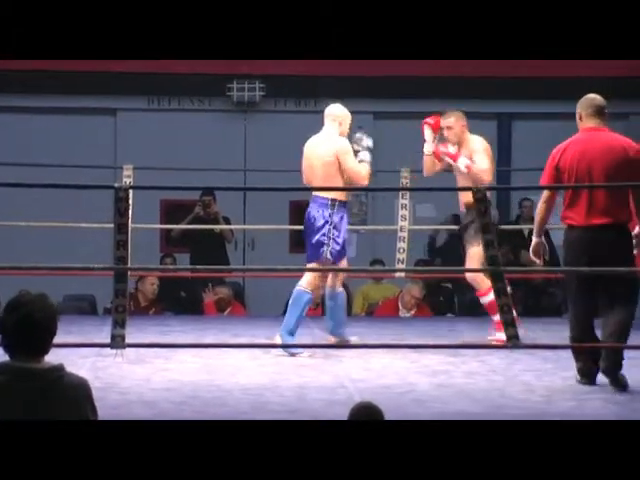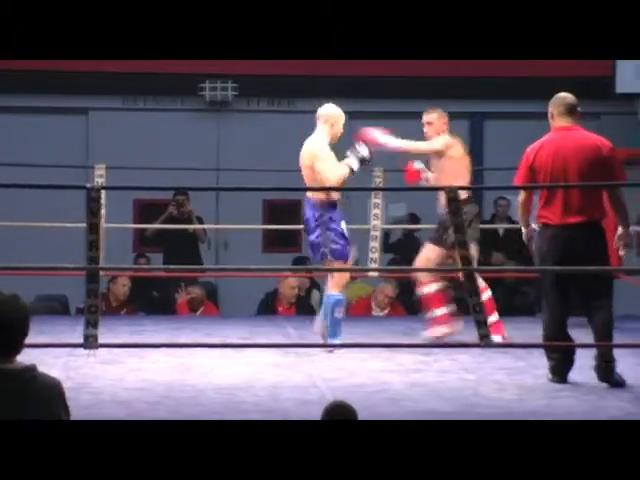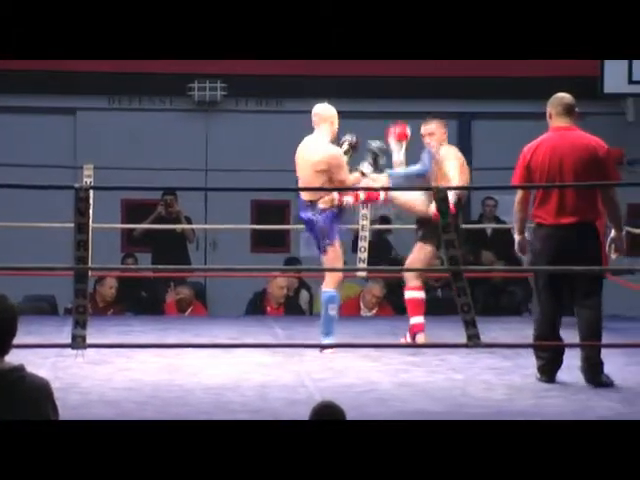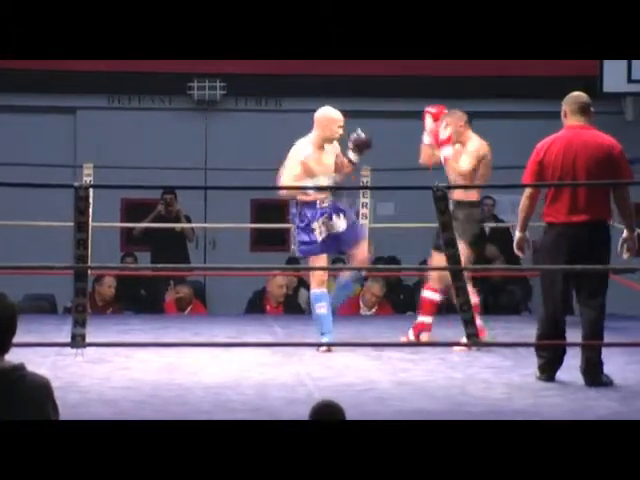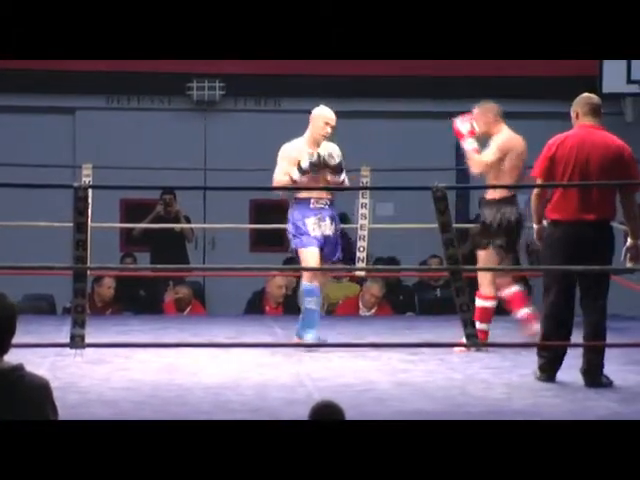
dt=0.3s
person 1, frame 1
left shoulder: (563, 151)
left elbow: (547, 199)
left wrist: (537, 235)
left hip: (578, 235)
right hip: (615, 234)
left knee: (580, 306)
left ankle: (586, 369)
right ankle: (612, 365)
person 1, frame 2
left shoulder: (536, 150)
right shoulder: (600, 146)
left elbow: (524, 198)
right elbow: (615, 194)
left wrist: (526, 227)
right wrist: (624, 227)
left hip: (552, 235)
right hip: (589, 232)
left knee: (555, 305)
right knee: (599, 302)
left ankle: (558, 368)
right ankle: (605, 366)
person 1, frame 3
left shoulder: (533, 149)
right shoulder: (596, 147)
left elbow: (521, 198)
right elbow: (608, 195)
left wrist: (520, 233)
right wrist: (618, 231)
left hip: (546, 234)
right hip: (584, 233)
left knee: (548, 305)
right knee: (588, 303)
left ankle: (546, 368)
right ankle: (592, 369)
person 1, frame 4
left shoulder: (546, 146)
right shoulder: (609, 146)
left elbow: (530, 194)
right elbow: (621, 195)
left wrist: (520, 231)
right wrist: (630, 231)
left hip: (557, 233)
right hip: (594, 232)
left knee: (553, 303)
right knee: (593, 303)
left ankle: (547, 366)
right ankle: (592, 370)
person 1, frame 5
left shoulder: (557, 144)
left elbow: (538, 191)
left wrist: (538, 224)
left hip: (560, 230)
right hip: (598, 232)
left knee: (555, 301)
right knee: (594, 304)
left ankle: (547, 366)
right ankle: (593, 372)
person 2, frame 1
left shoulder: (310, 144)
right shoulder: (339, 144)
right elbow: (361, 179)
right wrist: (364, 153)
left hip: (318, 208)
right hip: (331, 212)
left knee: (338, 269)
right knee: (314, 275)
left ankle: (337, 331)
right ankle: (286, 334)
person 2, frame 2
left shoulder: (314, 144)
right shoulder: (318, 147)
right elbow: (331, 181)
left wrist: (348, 161)
right wrist: (354, 161)
left hip: (323, 211)
right hip: (324, 213)
left knee: (346, 260)
right knee: (340, 276)
left ankle: (326, 320)
right ankle: (331, 337)
person 2, frame 3
left shoulder: (309, 143)
right shoulder: (327, 152)
right elbow: (349, 183)
left wrist: (344, 150)
right wrist: (367, 166)
left hip: (320, 204)
right hip: (320, 212)
right knee: (333, 276)
right ankle: (327, 337)
person 2, frame 4
left shoulder: (333, 145)
right shoulder: (300, 152)
left elbow: (342, 172)
right elbow: (284, 189)
left wrist: (355, 152)
right wrist: (316, 186)
left hip: (331, 208)
right hip: (309, 214)
left knee: (362, 257)
right knee: (319, 277)
left ankle: (331, 305)
right ankle: (326, 336)
person 2, frame 5
left shoulder: (332, 150)
right shoulder: (291, 149)
left elbow: (344, 186)
right elbow: (278, 185)
left wrist: (338, 174)
right wrist: (302, 169)
left hip: (327, 212)
right hip: (303, 212)
left knee: (319, 274)
right knee: (311, 267)
left ankle: (304, 331)
right ankle: (310, 329)
person 3, frame 1
left shoulder: (477, 144)
right shoulder: (453, 149)
left elbow: (485, 177)
right elbow: (428, 171)
left wrist: (458, 159)
right wrist: (429, 140)
left hip: (481, 214)
right hip: (467, 215)
left knee: (473, 273)
right knee: (480, 274)
left ankle: (505, 326)
person 3, frame 2
left shoulder: (447, 142)
right shoulder: (439, 149)
left elbow: (415, 147)
left wrist: (382, 139)
right wrist: (425, 175)
left hip: (462, 213)
right hip: (448, 215)
right knee: (420, 268)
left ankle: (496, 329)
right ankle: (441, 321)
person 3, frame 3
left shoulder: (448, 154)
right shoulder: (431, 157)
left elbow: (457, 183)
right elbow: (403, 175)
left wrist: (447, 202)
right wrist: (397, 147)
right hip: (436, 214)
right knee: (411, 271)
right ankle: (416, 332)
person 3, frame 4
left shoulder: (477, 146)
right shoulder: (456, 146)
left elbow: (458, 174)
right elbow: (425, 159)
left wrist: (446, 147)
right wrist: (429, 130)
left hip: (468, 214)
right hip: (457, 212)
right knee: (435, 271)
left ankle: (476, 331)
right ankle: (420, 330)
person 3, frame 5
left shoulder: (501, 140)
right shoulder: (517, 141)
left elbow: (477, 167)
right elbow: (482, 166)
left wrist: (467, 140)
right wrist: (471, 140)
left hip: (497, 212)
right hip: (509, 211)
left knee: (485, 278)
right knee: (502, 277)
left ankle: (478, 336)
right ankle: (531, 323)
